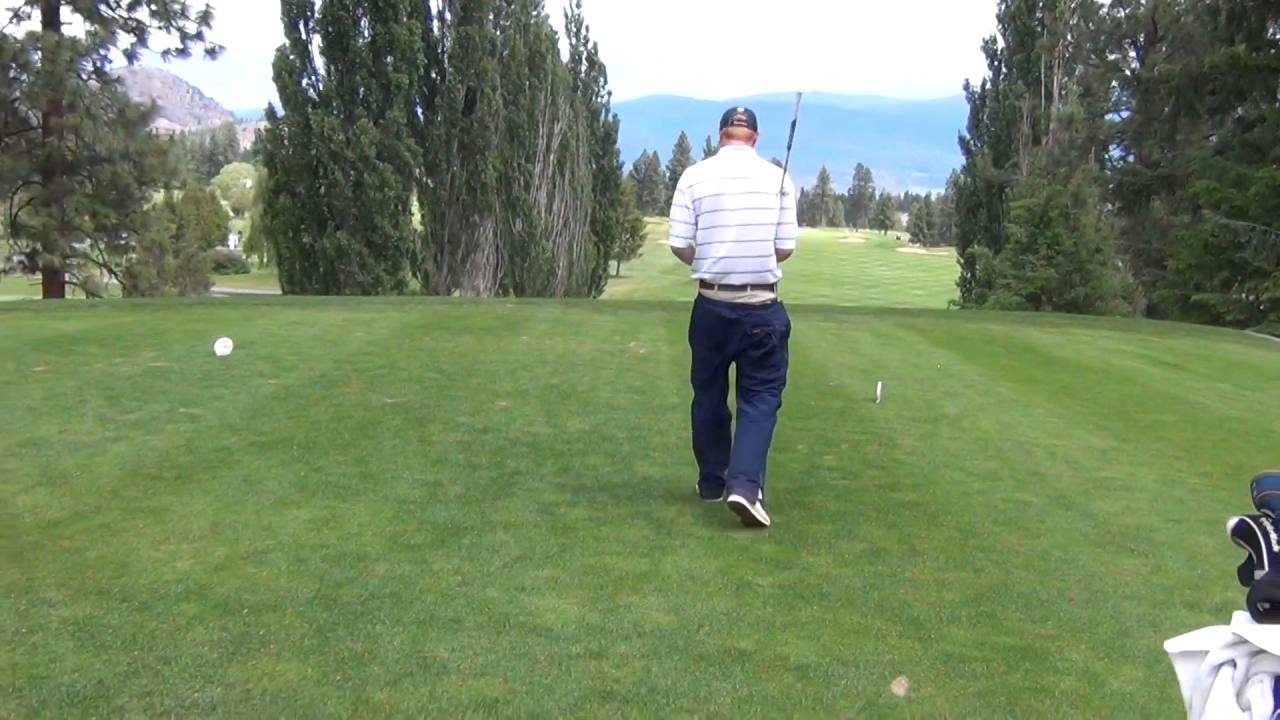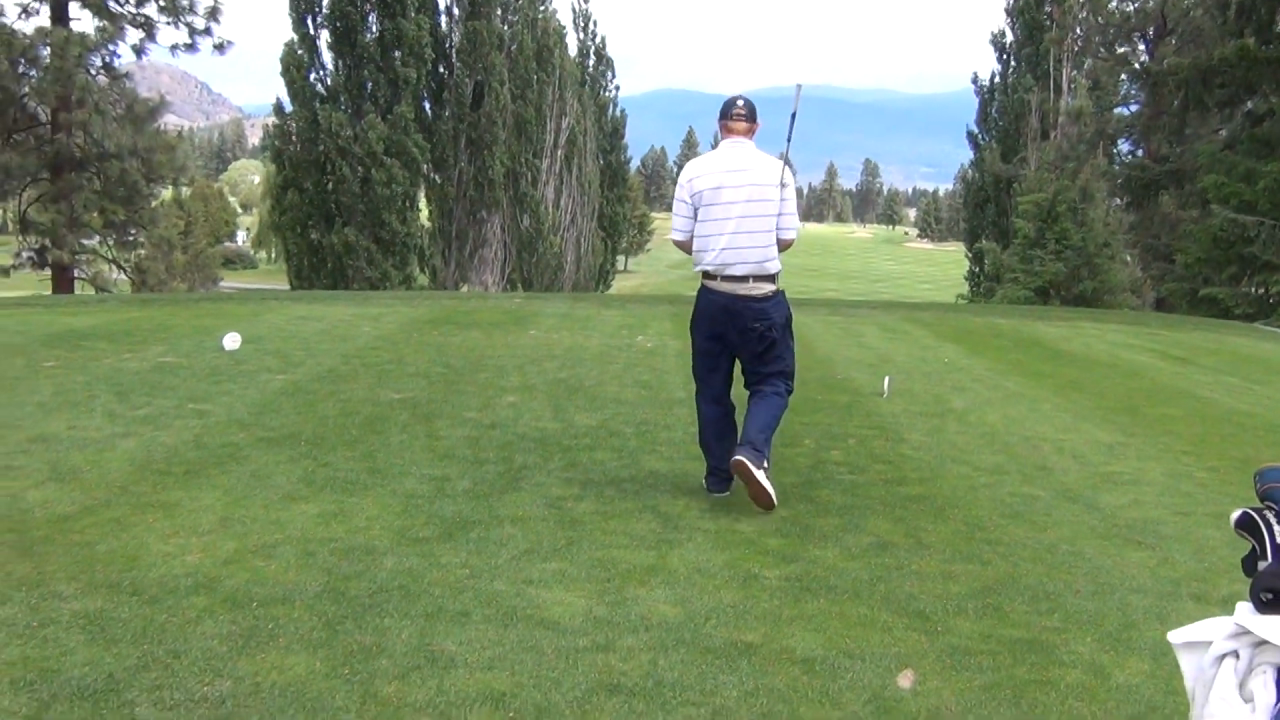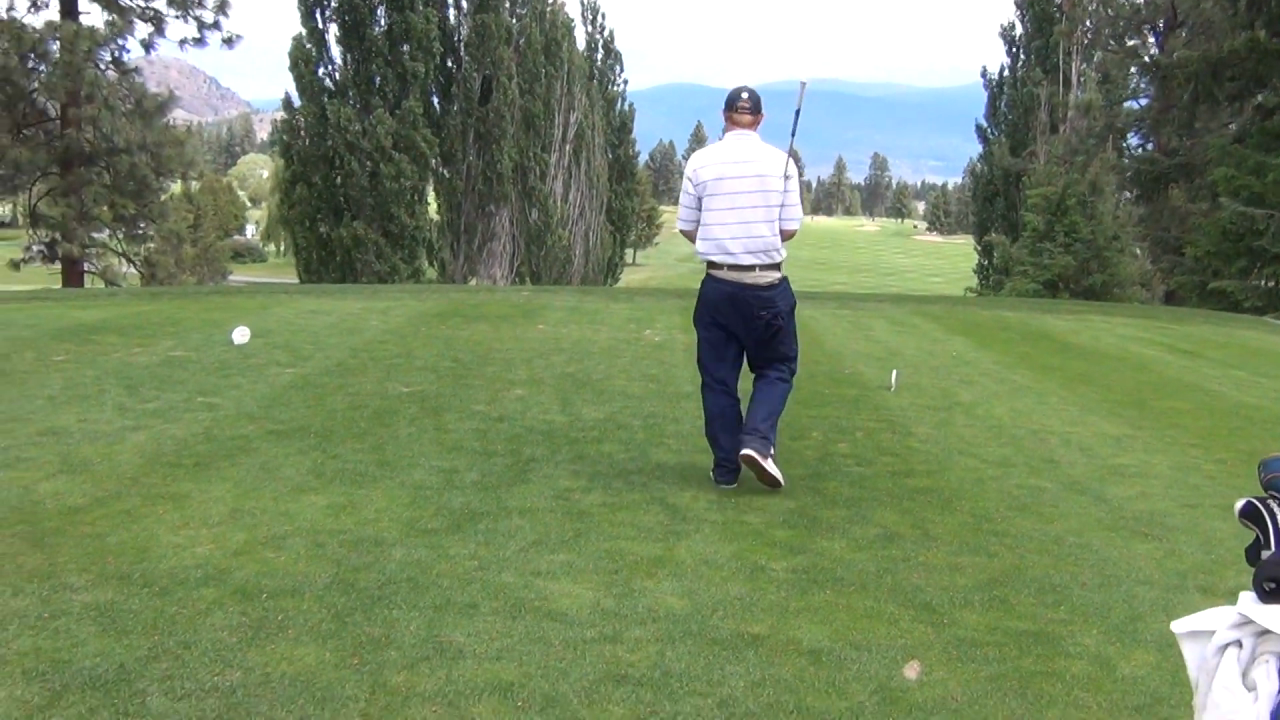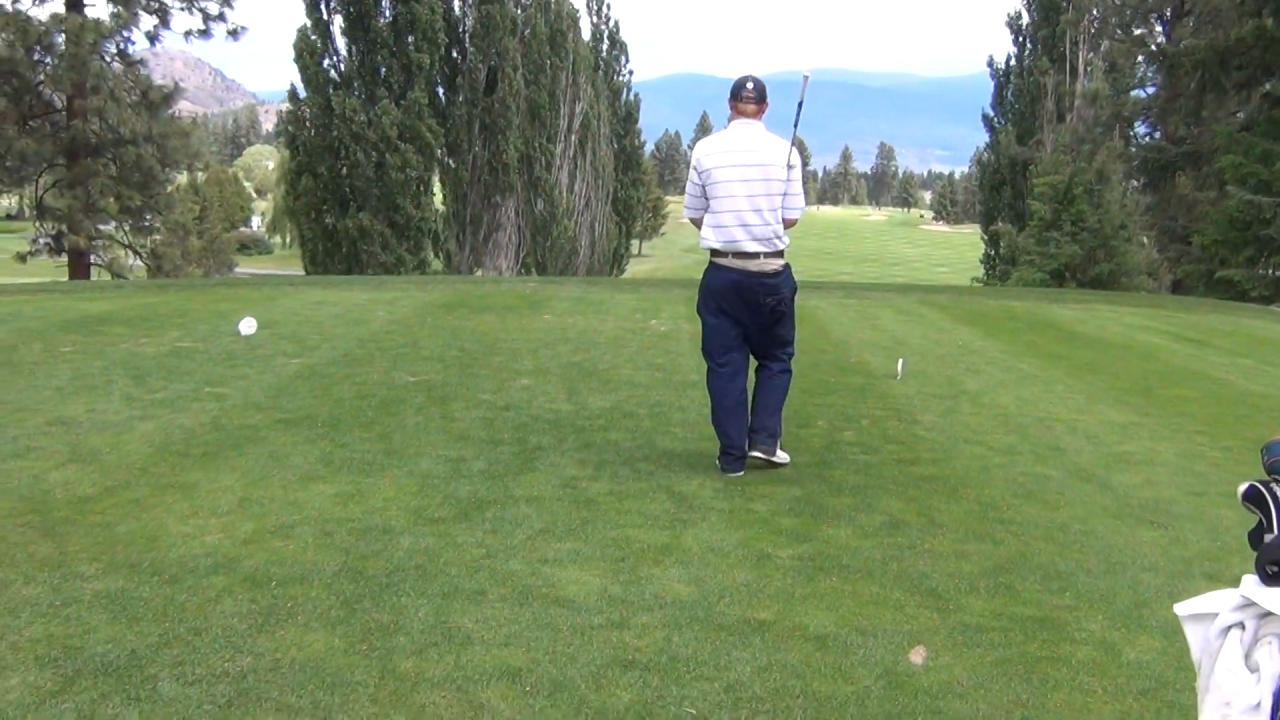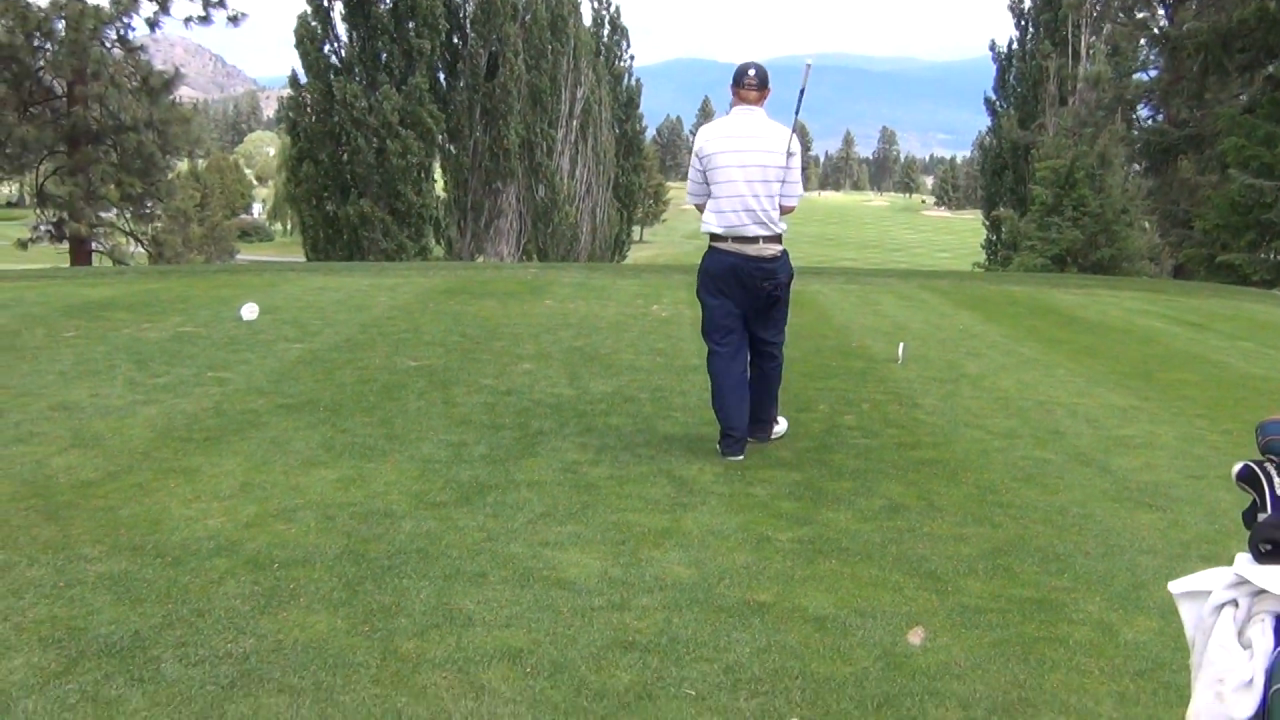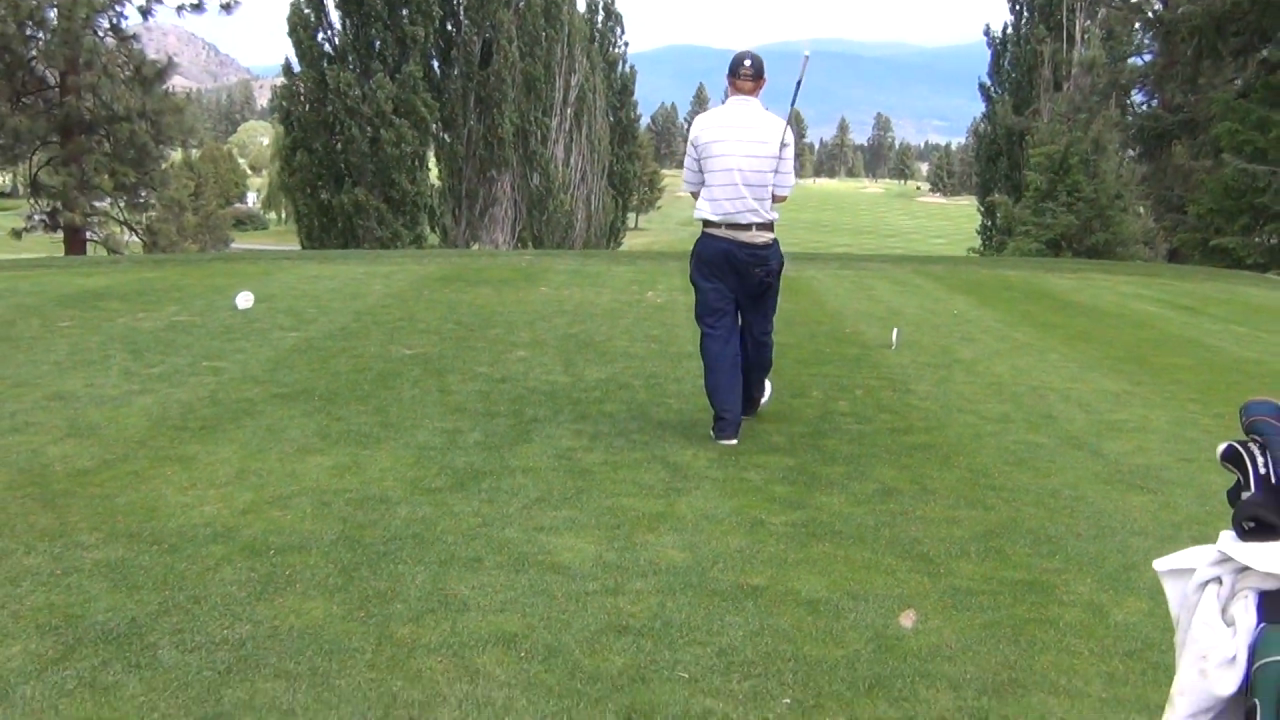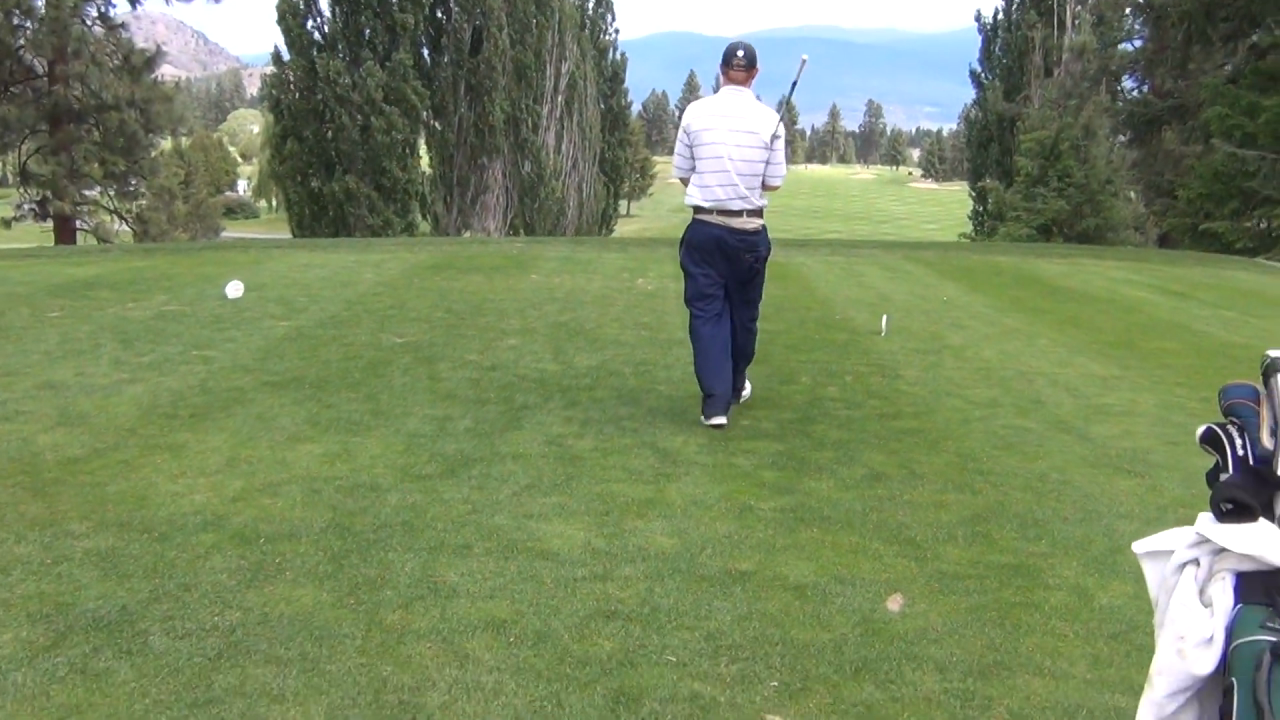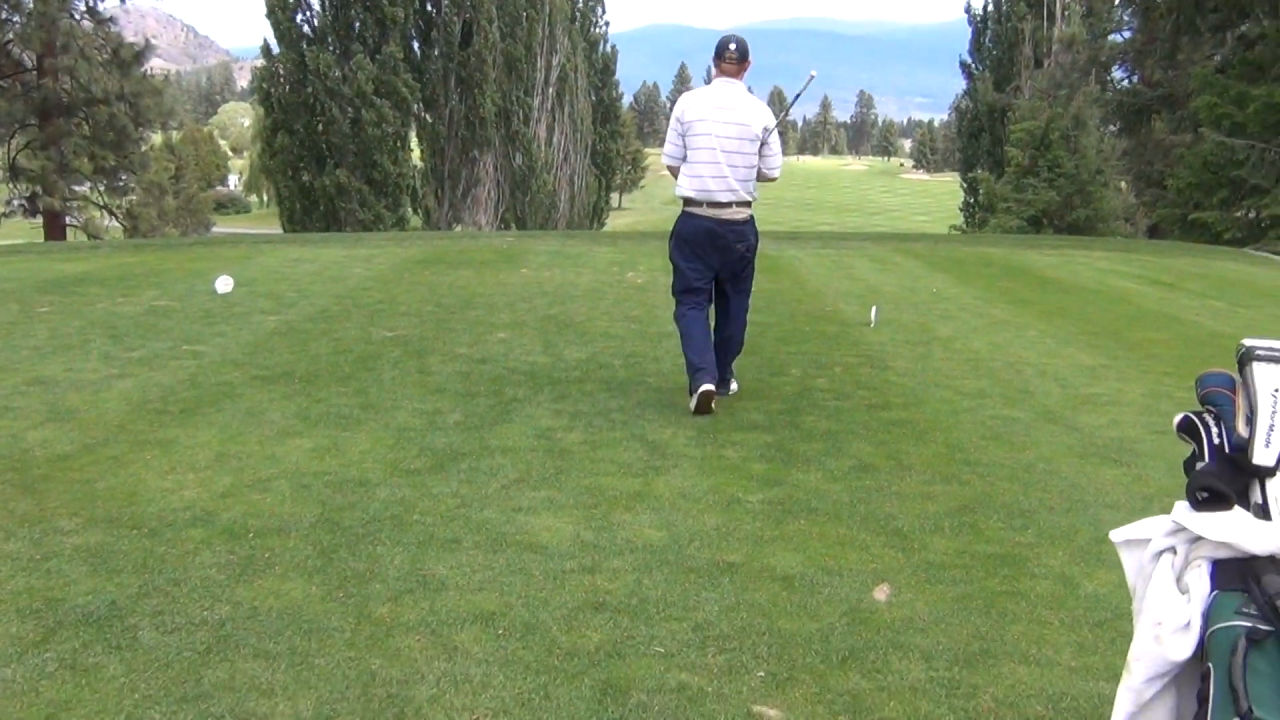
dt=0.1s
person 1, frame 1
left shoulder: (695, 176)
right shoulder: (777, 177)
left elbow: (679, 245)
right elbow: (785, 248)
left hip: (712, 304)
right hip: (761, 307)
left knee: (708, 396)
right knee: (760, 401)
left ankle: (711, 481)
right ankle: (744, 485)
person 1, frame 2
left shoulder: (695, 170)
right shoulder: (777, 170)
left elbow: (681, 239)
right elbow: (786, 239)
left hip: (714, 296)
right hip: (763, 296)
left knee: (712, 388)
right knee: (772, 383)
left ankle: (717, 475)
right ankle: (751, 452)
person 1, frame 3
left shoulder: (700, 161)
right shoulder: (781, 161)
left elbow: (686, 228)
right elbow: (790, 229)
left hip: (718, 285)
right hip: (767, 285)
left knee: (718, 379)
right knee: (776, 368)
left ankle: (725, 468)
right ankle: (758, 441)
person 1, frame 4
left shoulder: (705, 149)
right shoulder: (784, 150)
left elbow: (694, 215)
right elbow: (792, 217)
left hip: (722, 272)
right hip: (771, 272)
left knee: (725, 364)
right knee: (774, 359)
left ankle: (733, 456)
right ankle: (764, 441)
person 1, frame 5
left shoulder: (707, 135)
right shoulder: (784, 137)
left elbow: (698, 200)
right elbow: (789, 204)
left hip: (721, 256)
right hip: (769, 257)
left knee: (725, 347)
right knee: (768, 344)
left ankle: (733, 439)
right ankle: (763, 423)
person 1, frame 6
left shoulder: (703, 124)
right shoulder: (778, 128)
left elbow: (692, 187)
right elbow: (782, 194)
left hip: (714, 243)
right hip: (760, 245)
left knee: (717, 331)
right knee: (757, 328)
left ankle: (726, 422)
right ankle: (751, 398)
person 1, frame 7
left shoulder: (696, 112)
right shoulder: (769, 119)
left elbow: (682, 174)
right elbow: (774, 183)
left hip: (704, 229)
right hip: (749, 231)
left knee: (707, 316)
right knee: (744, 315)
left ankle: (715, 403)
right ankle: (733, 387)
person 1, frame 8
left shoulder: (688, 103)
right shoulder: (760, 112)
left elbow: (672, 163)
right elbow: (770, 173)
left hip: (694, 220)
right hip: (738, 223)
left knee: (691, 301)
right knee: (733, 305)
left ankle: (703, 377)
right ankle: (722, 377)
